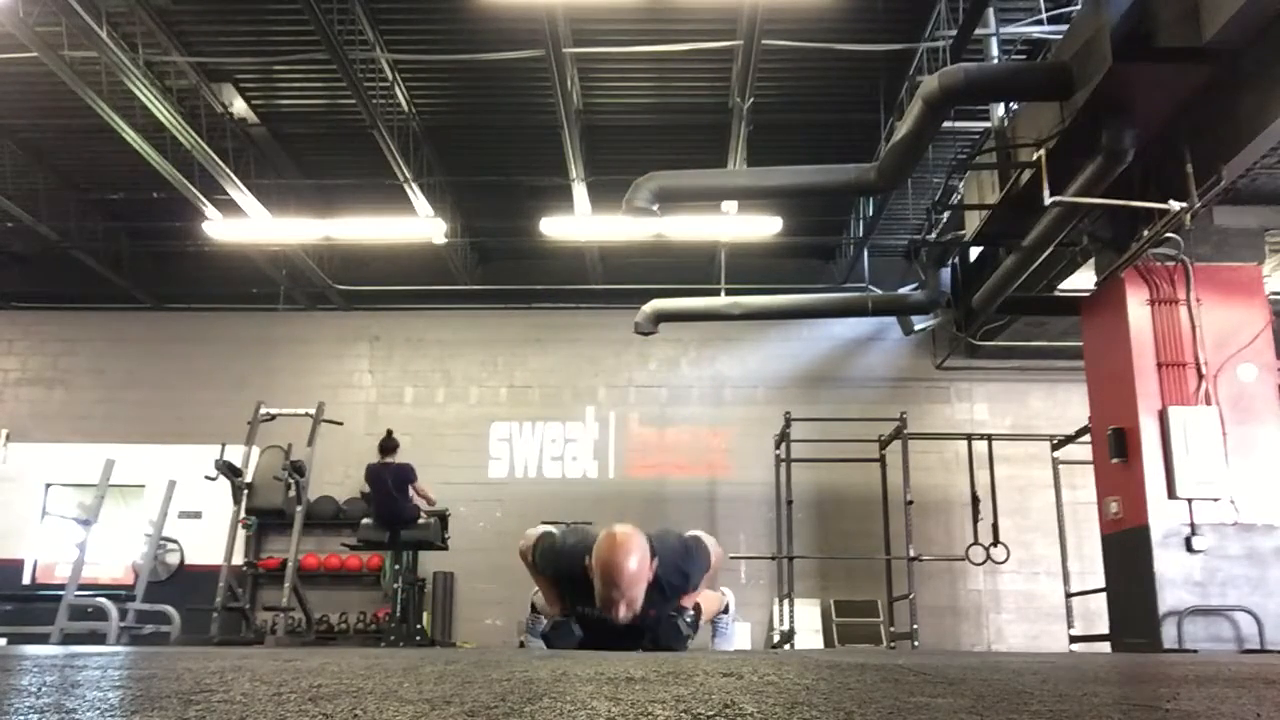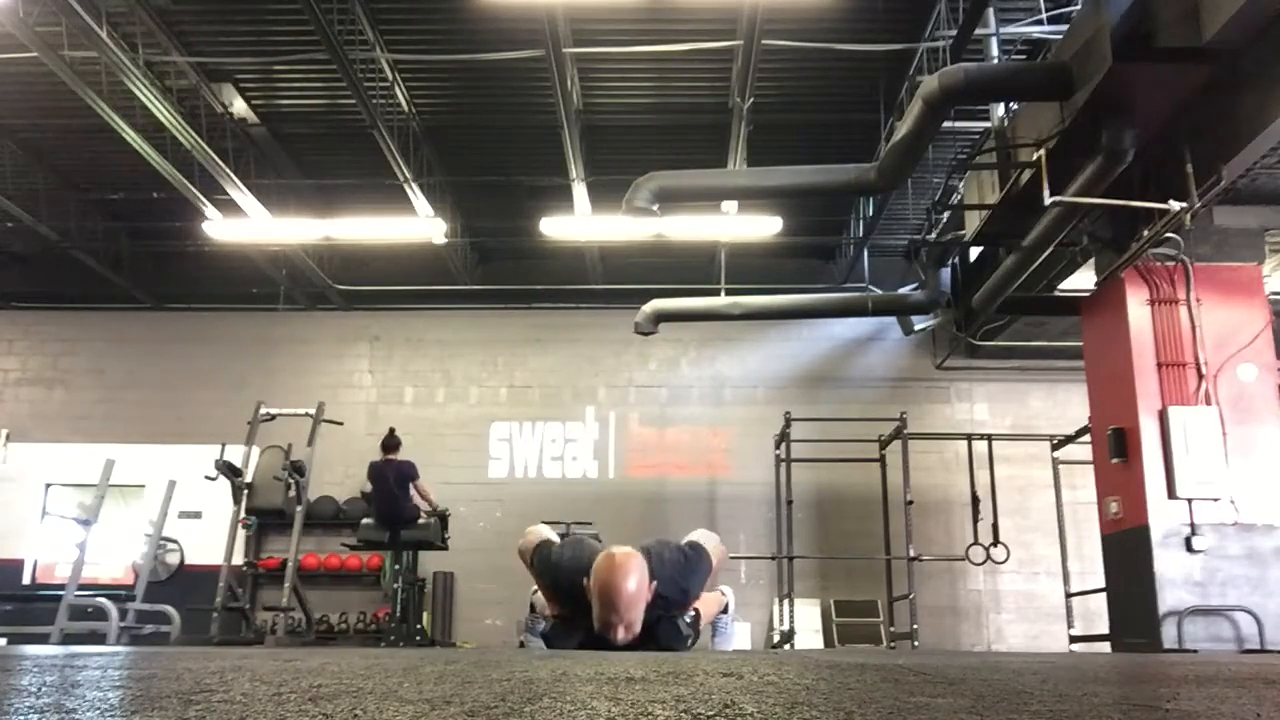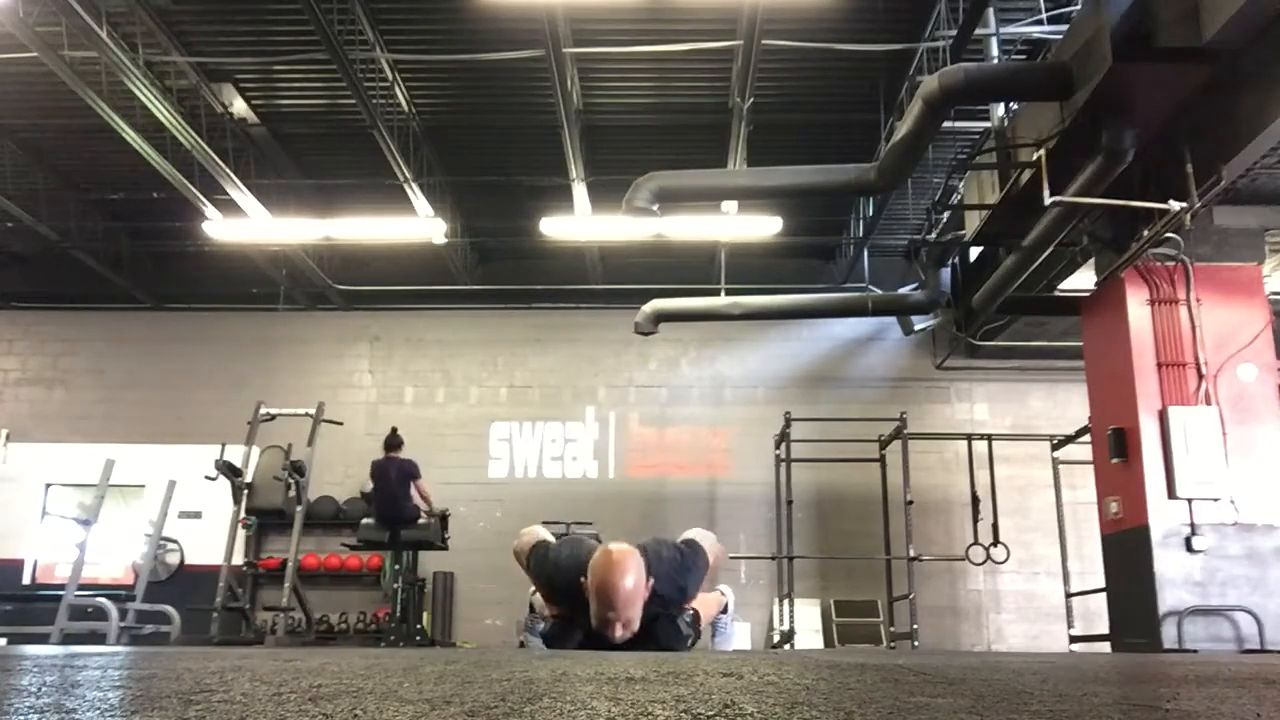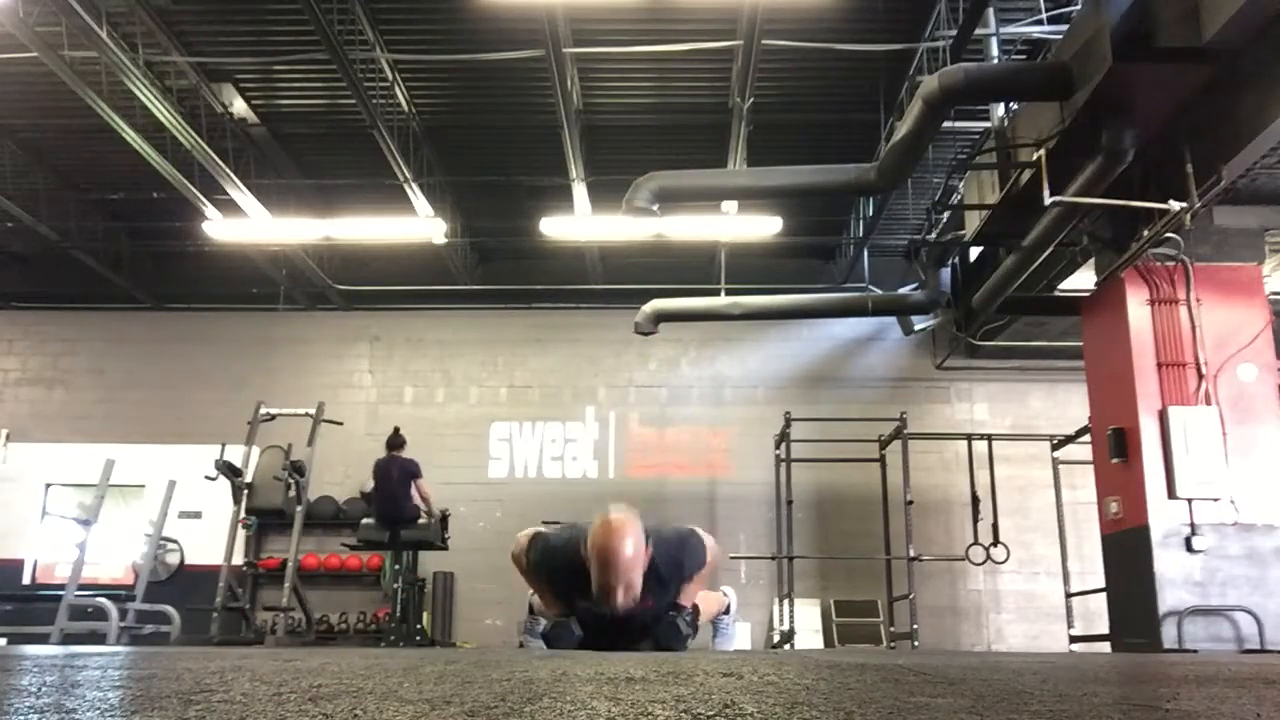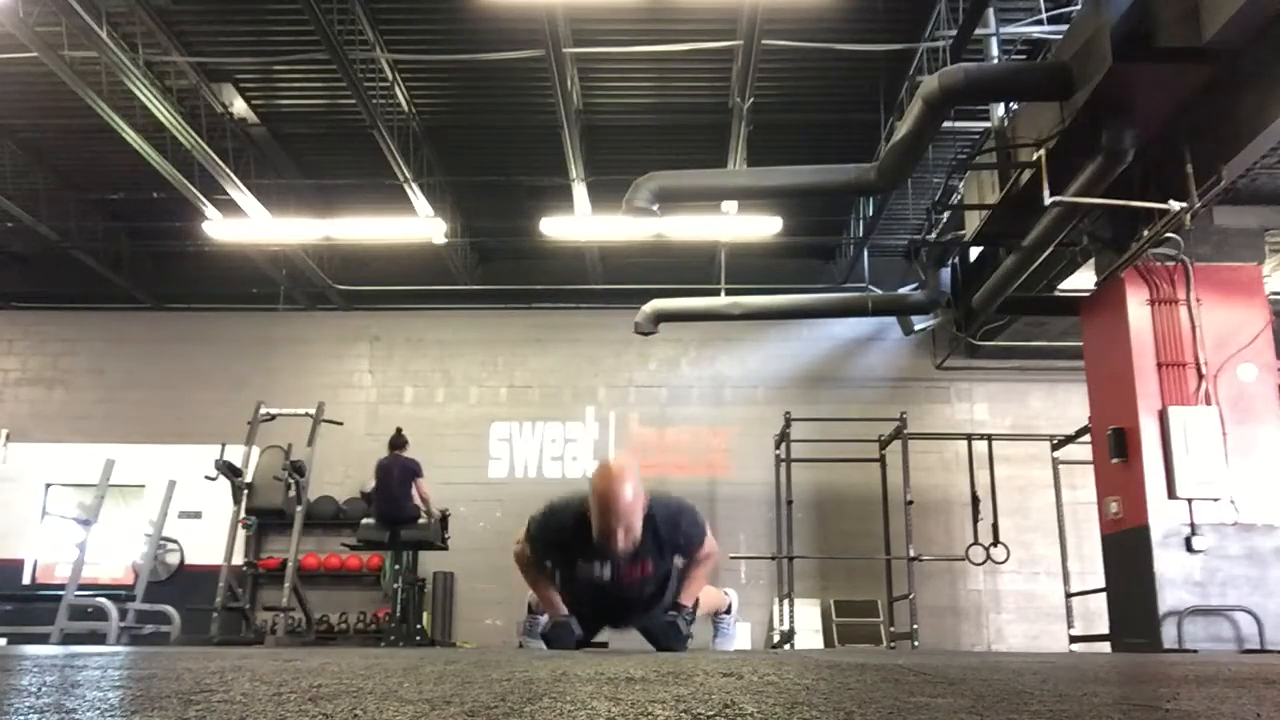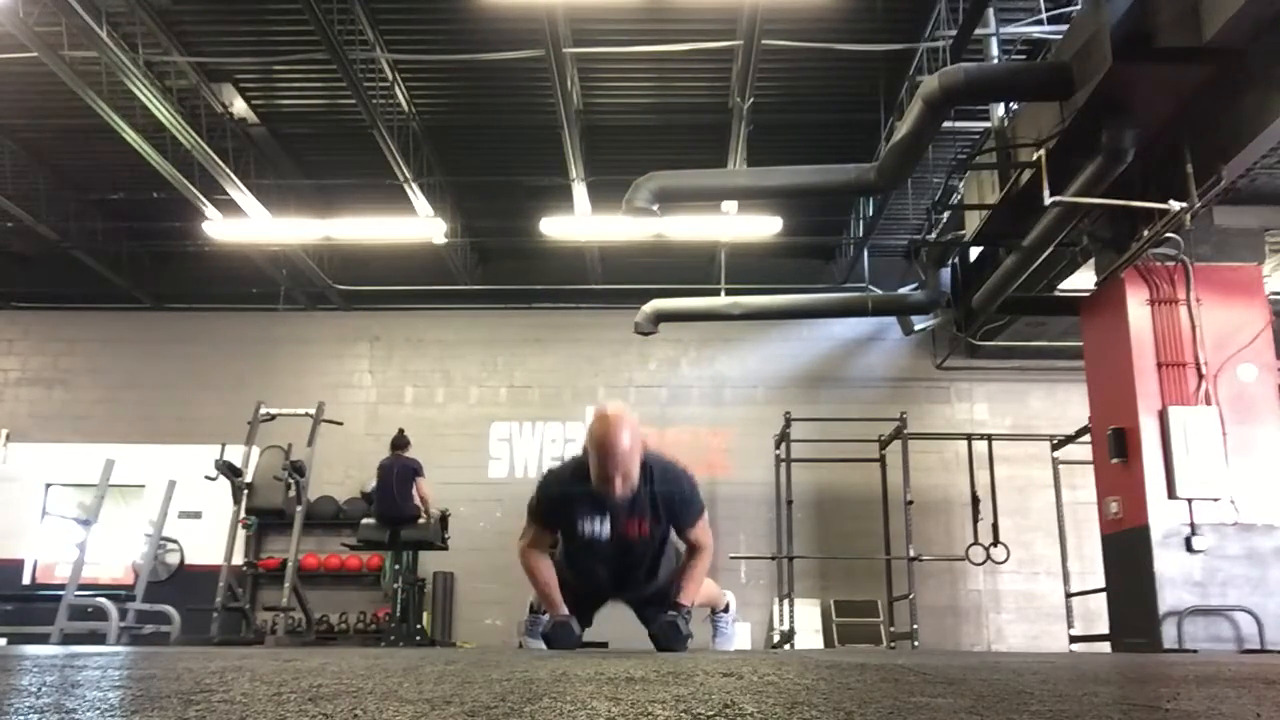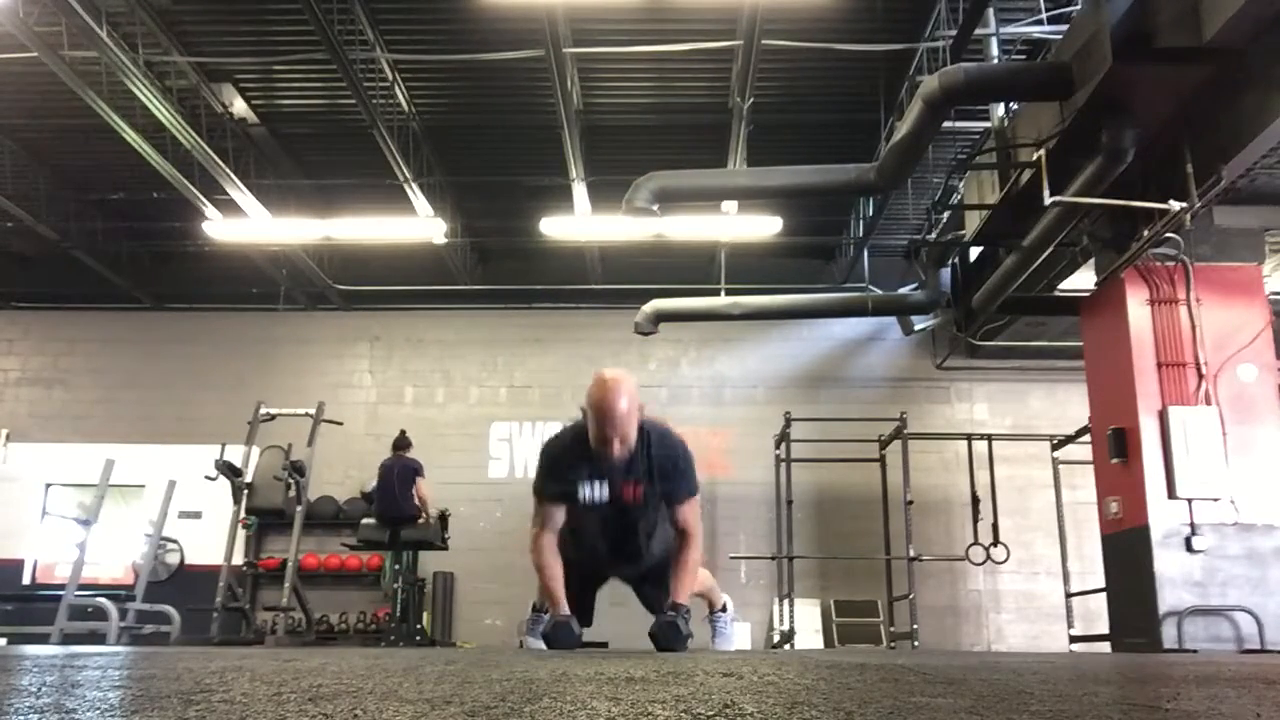
dt=0.1s
person 1, frame 1
left shoulder: (677, 561)
right shoulder: (566, 557)
left elbow: (713, 552)
right elbow: (528, 546)
left wrist: (682, 609)
right wrist: (558, 610)
left ankle: (721, 603)
right ankle: (540, 605)
person 1, frame 2
left shoulder: (675, 576)
right shoulder: (566, 571)
left elbow: (714, 545)
right elbow: (529, 539)
left wrist: (685, 612)
right wrist: (558, 610)
left ankle: (720, 601)
right ankle: (543, 602)
person 1, frame 3
left shoulder: (673, 574)
right shoulder: (563, 571)
left elbow: (708, 543)
right elbow: (524, 541)
left wrist: (683, 610)
right wrist: (556, 610)
left ankle: (720, 601)
right ankle: (541, 602)
person 1, frame 4
left shoulder: (672, 551)
right shoulder: (560, 553)
left elbow: (708, 548)
right elbow: (520, 547)
left wrist: (681, 607)
right wrist: (556, 613)
left ankle: (722, 601)
right ankle: (538, 608)
person 1, frame 5
left shoulder: (673, 518)
right shoulder: (560, 521)
left elbow: (706, 554)
right elbow: (524, 554)
left wrist: (682, 609)
right wrist: (559, 614)
left ankle: (723, 604)
right ankle: (538, 609)
person 1, frame 6
left shoulder: (671, 481)
right shoulder: (561, 484)
left elbow: (702, 545)
right elbow: (530, 546)
left wrist: (681, 607)
right wrist: (560, 613)
left hip: (650, 574)
right hip: (582, 573)
left ankle: (722, 606)
right ankle: (541, 610)
person 1, frame 7
left shoulder: (668, 448)
right shoulder: (559, 451)
left elbow: (690, 533)
right elbow: (544, 534)
left wrist: (679, 606)
right wrist: (560, 613)
left hip: (649, 547)
right hip: (583, 548)
left ankle: (719, 605)
right ankle: (542, 608)
